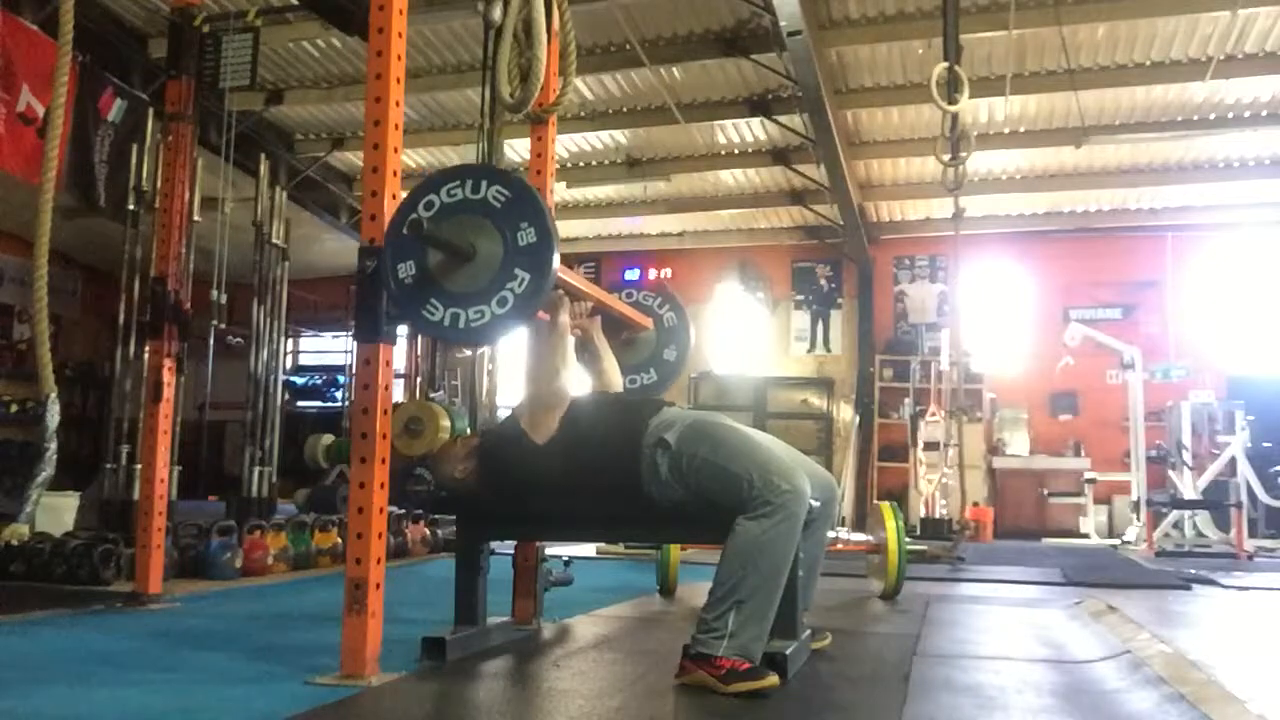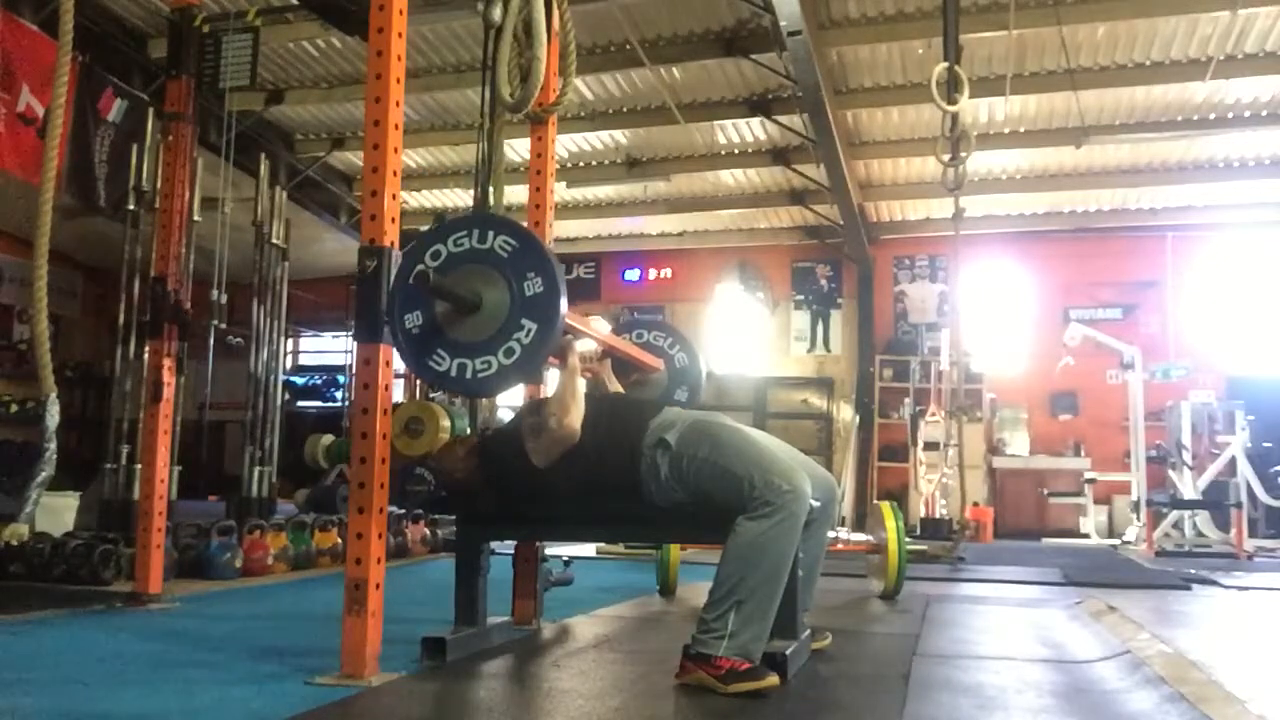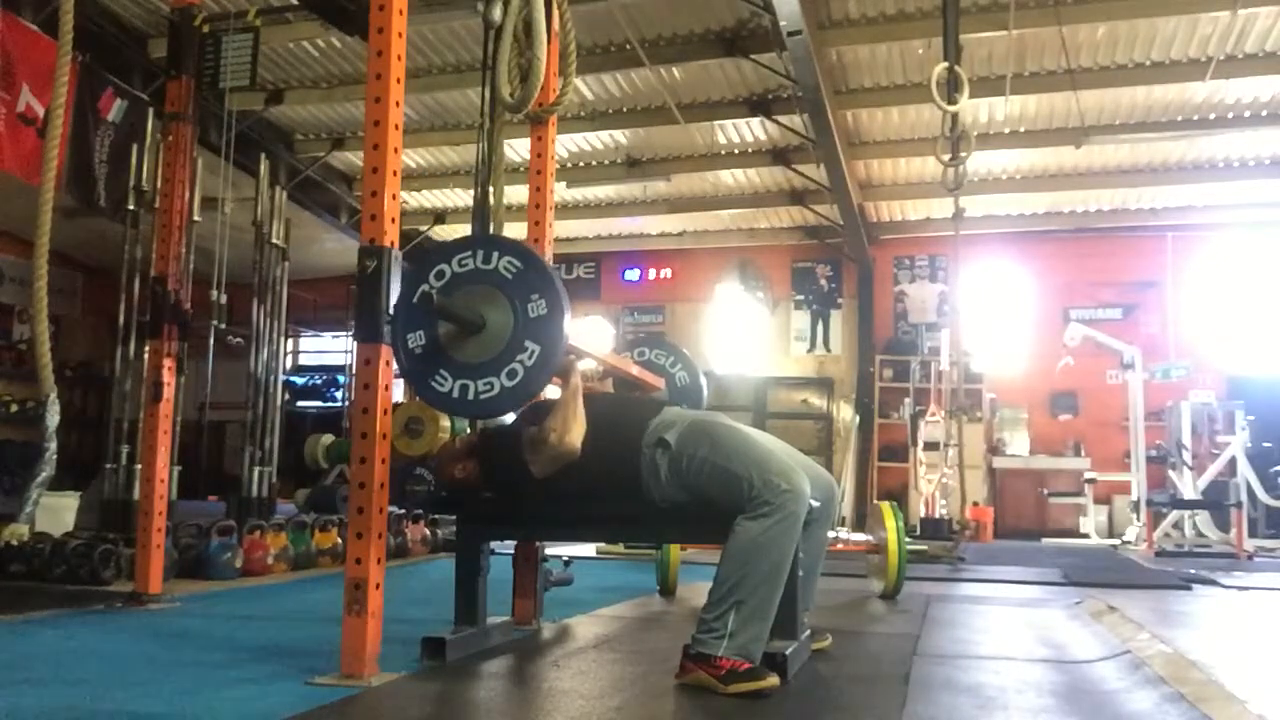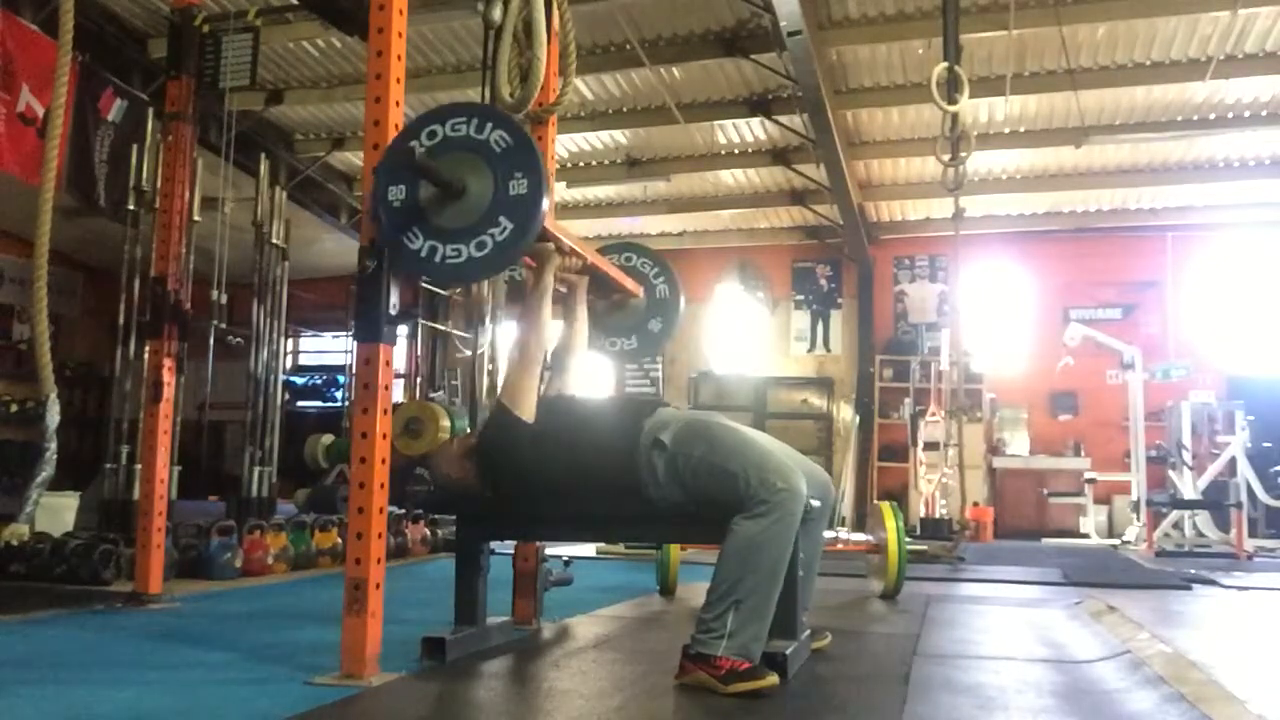
dt=1s
person 1, frame 1
right shoulder: (502, 454)
left elbow: (610, 398)
right elbow: (553, 392)
left wrist: (593, 334)
right wrist: (558, 321)
left knee: (818, 491)
right knee: (782, 491)
right ankle: (715, 653)
person 1, frame 2
left shoulder: (508, 443)
right shoulder: (500, 454)
right elbow: (565, 427)
left wrist: (604, 374)
right wrist: (570, 363)
left knee: (818, 491)
right knee: (783, 492)
left ankle: (778, 621)
right ankle: (717, 652)
person 1, frame 3
left shoulder: (514, 441)
right shoulder: (501, 453)
right elbow: (565, 443)
left wrist: (602, 391)
right wrist: (571, 381)
left knee: (817, 491)
right knee: (782, 492)
left ankle: (780, 621)
right ankle: (716, 653)
person 1, frame 4
left shoulder: (531, 435)
right shoulder: (501, 450)
left elbow: (563, 363)
right elbow: (527, 354)
left wrist: (578, 292)
right wrist: (545, 271)
left knee: (814, 489)
right knee: (779, 490)
left ankle: (778, 622)
right ankle: (716, 653)
